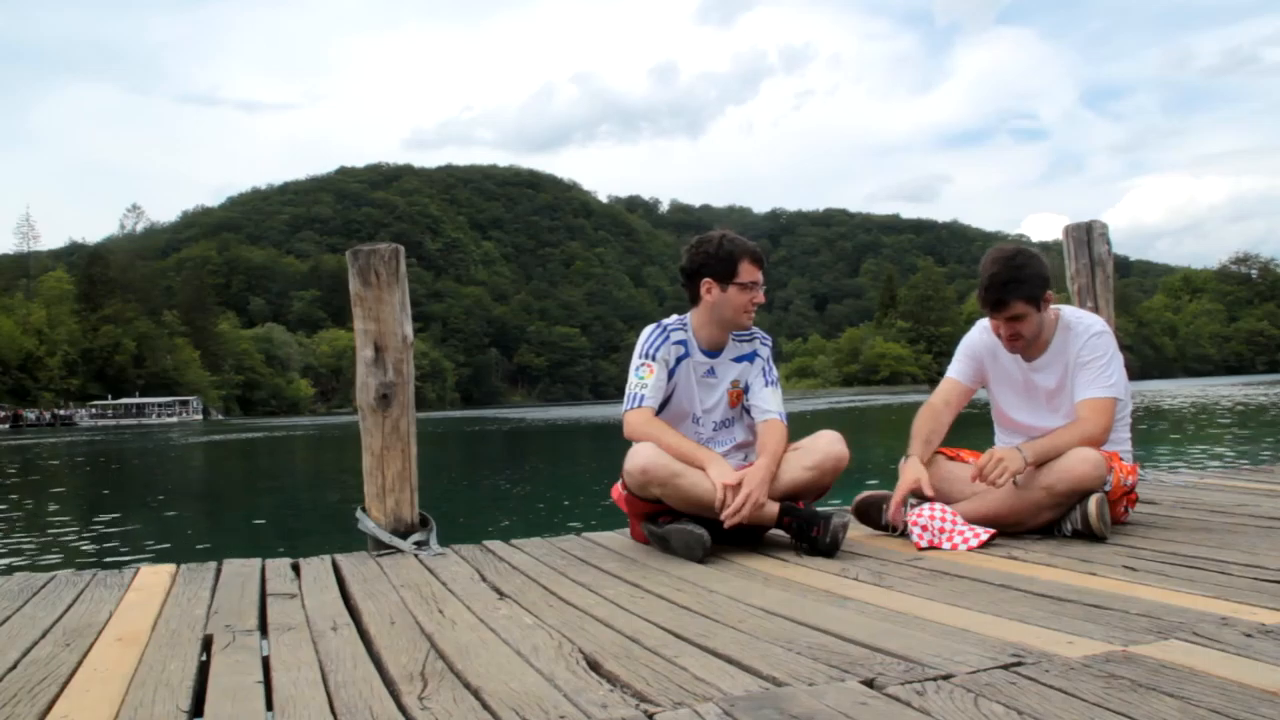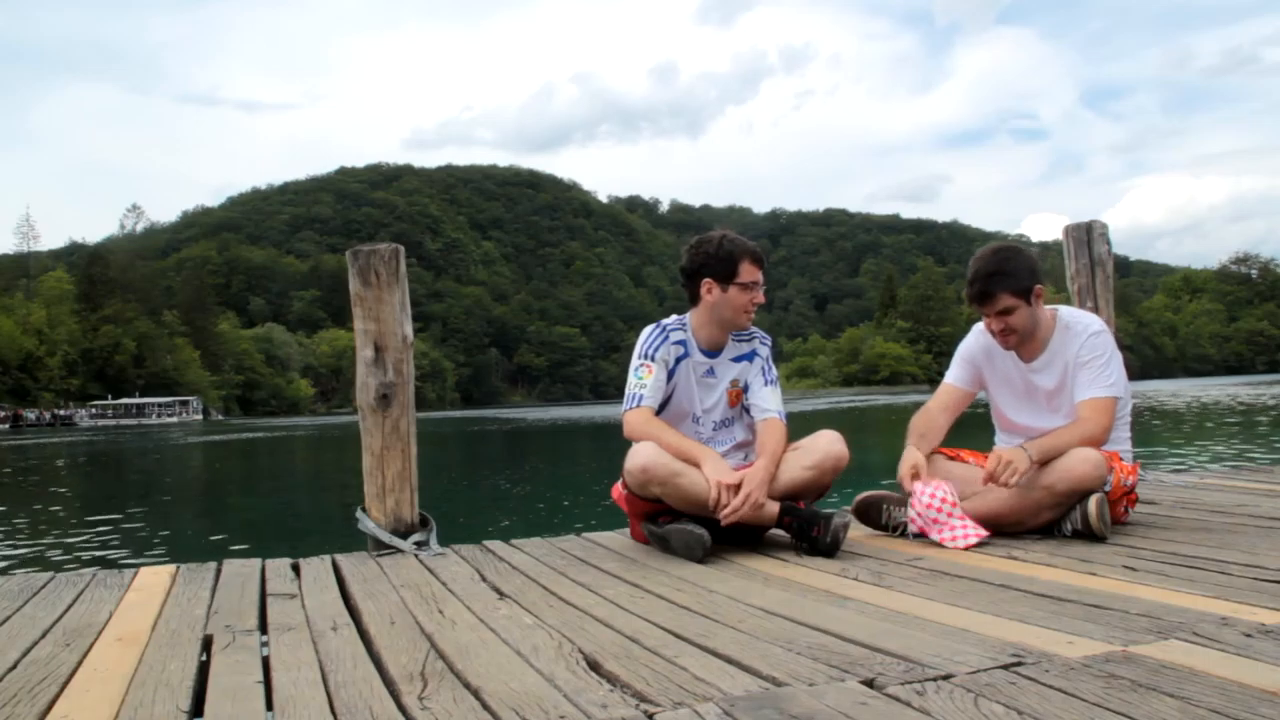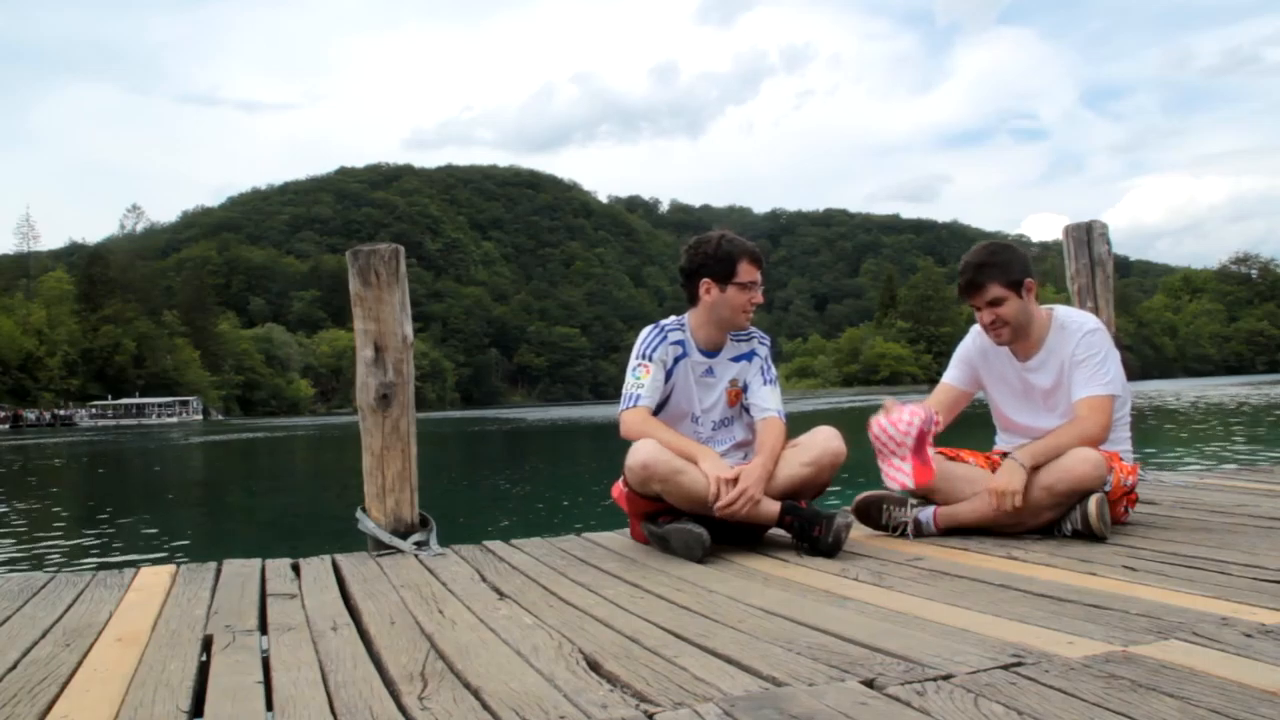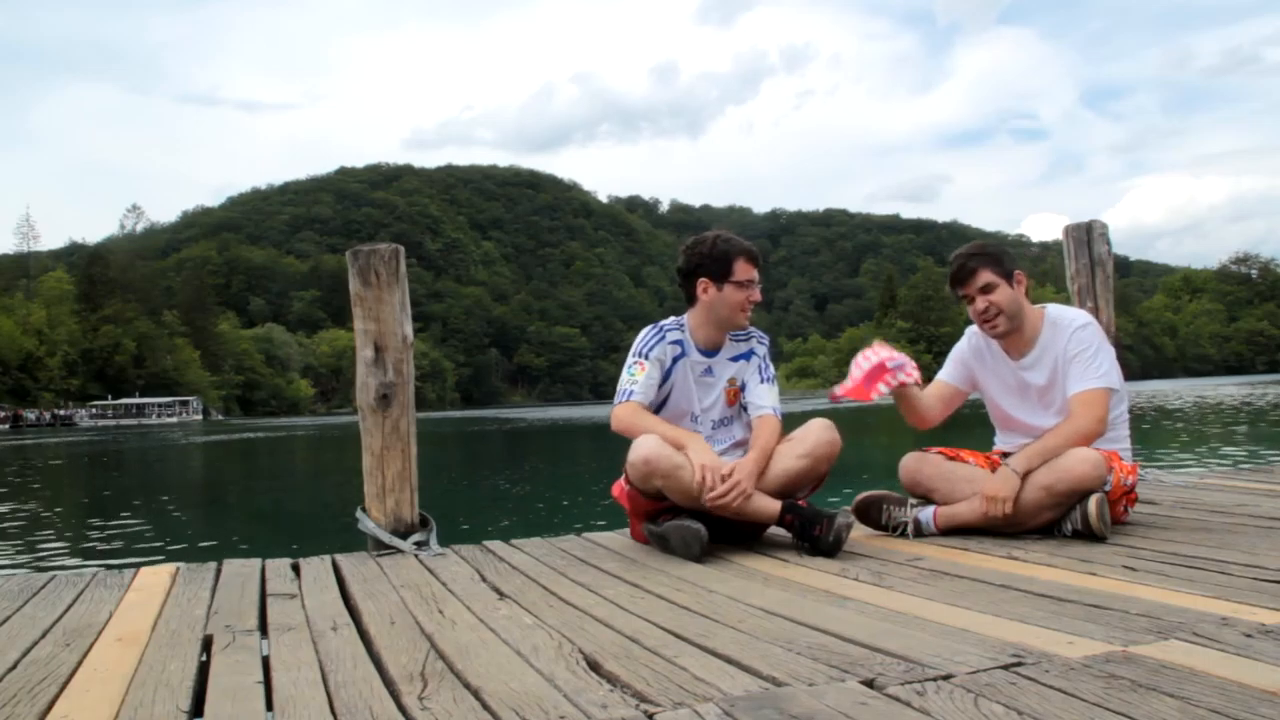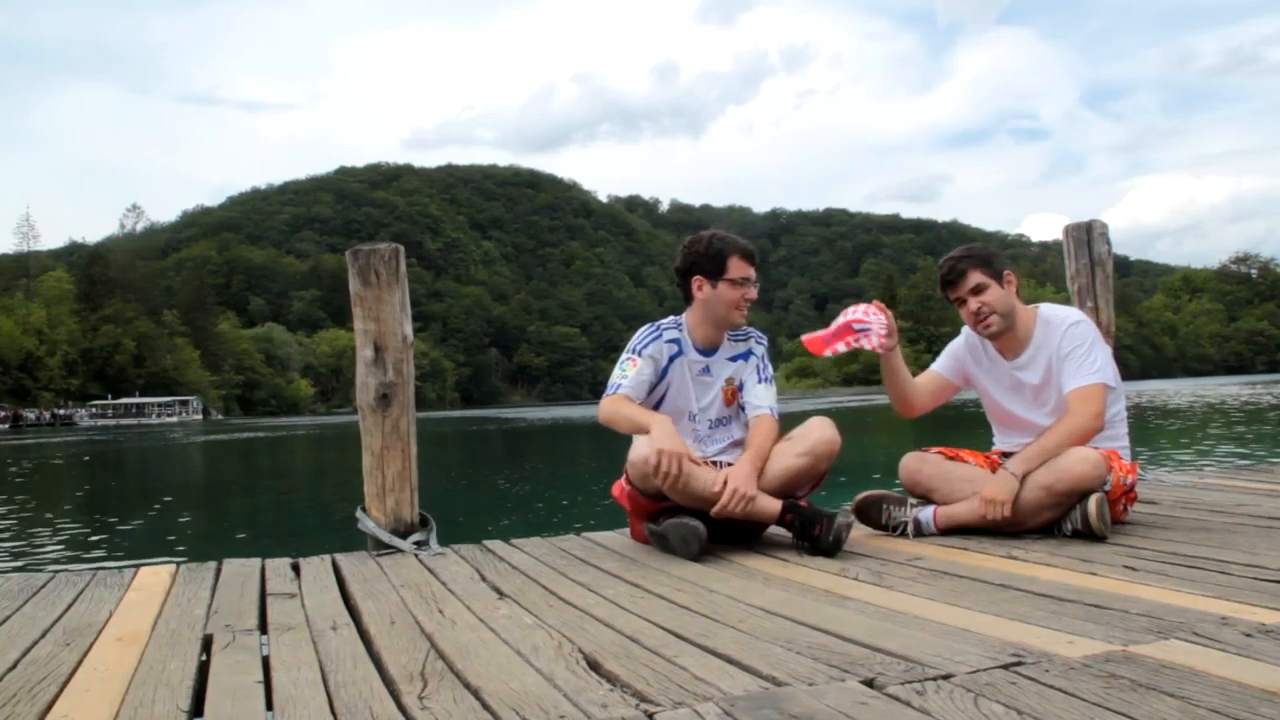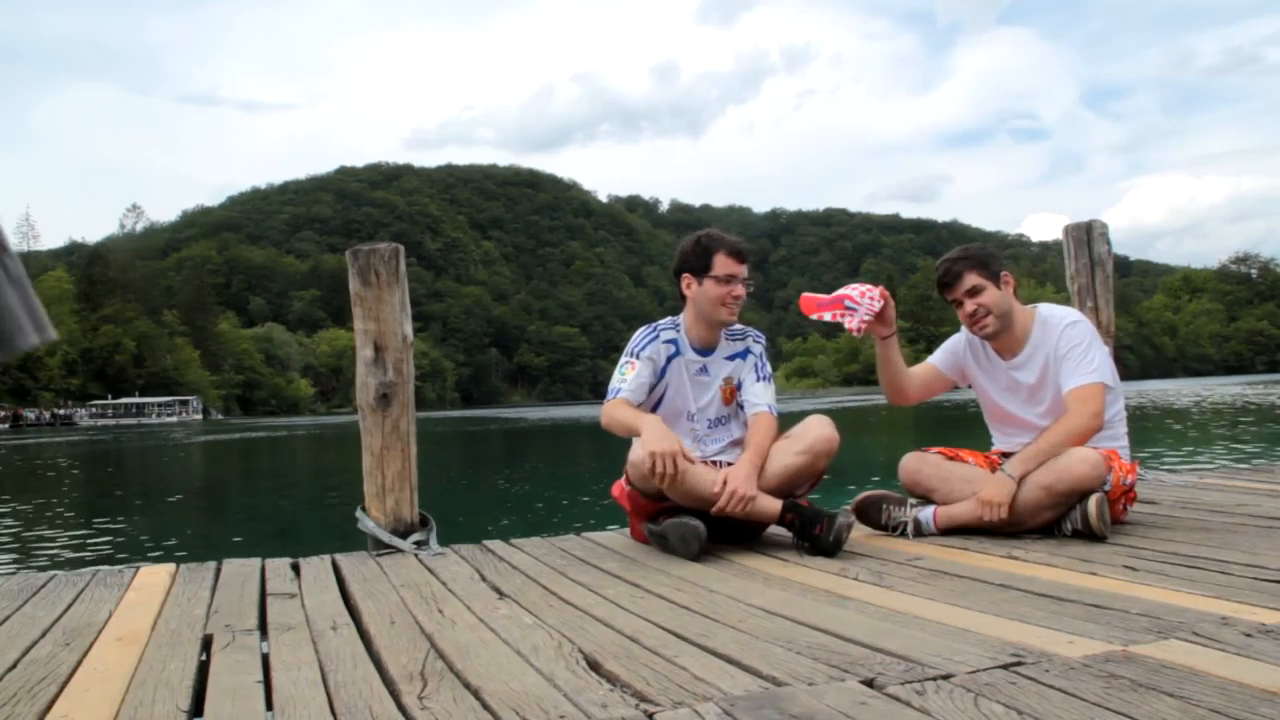
dt=0.2s
person 1, frame 1
left shoulder: (756, 346)
right shoulder: (660, 338)
left elbow: (771, 420)
right elbow: (636, 423)
left wrist: (761, 471)
right wrist: (712, 462)
left hip: (739, 481)
right hip: (673, 484)
left knee: (831, 448)
right knee: (643, 462)
left ankle: (692, 519)
right ankle: (793, 518)
person 1, frame 2
left shoulder: (755, 345)
right shoulder: (660, 338)
left elbow: (771, 419)
right elbow: (635, 422)
left wrist: (761, 471)
right wrist: (708, 459)
left hip: (738, 479)
right hip: (673, 483)
left knee: (831, 447)
right knee: (643, 461)
left ankle: (687, 519)
right ankle: (793, 518)
person 1, frame 3
left shoulder: (754, 345)
right shoulder: (659, 340)
left elbow: (770, 419)
right elbow: (632, 422)
left wrist: (759, 468)
right wrist: (704, 456)
left hip: (737, 480)
right hip: (673, 484)
left knee: (828, 443)
right knee: (645, 457)
left ankle: (689, 521)
right ankle: (794, 517)
person 1, frame 4
left shoulder: (753, 345)
right shoulder: (658, 340)
left elbow: (767, 418)
right elbow: (623, 417)
left wrist: (751, 464)
right wrist: (692, 442)
left hip: (734, 478)
right hip: (673, 483)
left knee: (823, 434)
right knee: (648, 452)
left ankle: (690, 520)
right ankle: (796, 517)
person 1, frame 5
left shoulder: (752, 345)
right shoulder: (655, 340)
left elbow: (764, 418)
right elbow: (609, 408)
left wrist: (748, 467)
right wrist: (659, 423)
left hip: (734, 479)
right hip: (673, 483)
left knee: (823, 434)
right knee: (647, 454)
left ankle: (689, 520)
right ankle: (795, 515)
person 1, frame 6
left shoulder: (749, 344)
right shoulder: (653, 341)
left elbow: (763, 415)
right elbow: (612, 412)
left wrist: (748, 466)
right wrist: (650, 425)
left hip: (732, 481)
right hip: (671, 483)
left knee: (821, 431)
right knee: (646, 456)
left ankle: (690, 519)
right ankle: (796, 516)
person 2, frame 1
left shoulder: (1090, 334)
right shoulder: (982, 337)
left elbow: (1094, 429)
right elbow: (940, 407)
left wrist: (1023, 453)
right wrist: (916, 460)
left hip: (1095, 467)
right hip: (1012, 468)
left knee: (1083, 466)
right knee: (911, 468)
right ankle: (1063, 512)
person 2, frame 2
left shoulder: (1087, 334)
right shoulder: (980, 341)
left elbow: (1095, 428)
right elbow: (939, 411)
left wrist: (1028, 452)
right wrist: (913, 449)
left hip: (1095, 468)
right hip: (1013, 467)
left knee: (1083, 465)
right knee: (919, 466)
right ankle: (1057, 512)
person 2, frame 3
left shoulder: (1083, 333)
right shoulder: (978, 342)
left elbow: (1093, 428)
right elbow: (936, 410)
left wrist: (1021, 461)
left hip: (1097, 467)
right hip: (1011, 467)
left knee: (1082, 466)
left ankle: (929, 519)
right ankle: (1062, 512)
person 2, frame 4
left shoulder: (1076, 329)
right shoulder: (973, 344)
left elbow: (1090, 423)
right elbow: (927, 414)
left wrist: (1015, 468)
right wrist: (901, 384)
left hip: (1094, 465)
right hip: (1015, 466)
left knee: (1082, 466)
right knee: (915, 466)
left ankle: (927, 519)
right ankle: (1058, 511)
person 2, frame 5
left shoulder: (1069, 327)
right shoulder: (968, 346)
left elbow: (1088, 419)
right elbow: (912, 405)
left wrist: (1013, 471)
right wrist: (889, 351)
left hip: (1094, 464)
right hip: (1013, 466)
left knee: (1081, 465)
right knee: (915, 466)
left ankle: (926, 518)
right ankle: (1062, 511)
person 2, frame 6
left shoulder: (1067, 327)
right shoulder: (966, 346)
left elbow: (1087, 418)
right elbow: (903, 394)
left wrist: (1011, 473)
right wrist: (886, 336)
left hip: (1095, 464)
right hip: (1013, 465)
left knee: (1082, 465)
right knee: (914, 467)
left ankle: (927, 518)
right ankle: (1062, 510)
